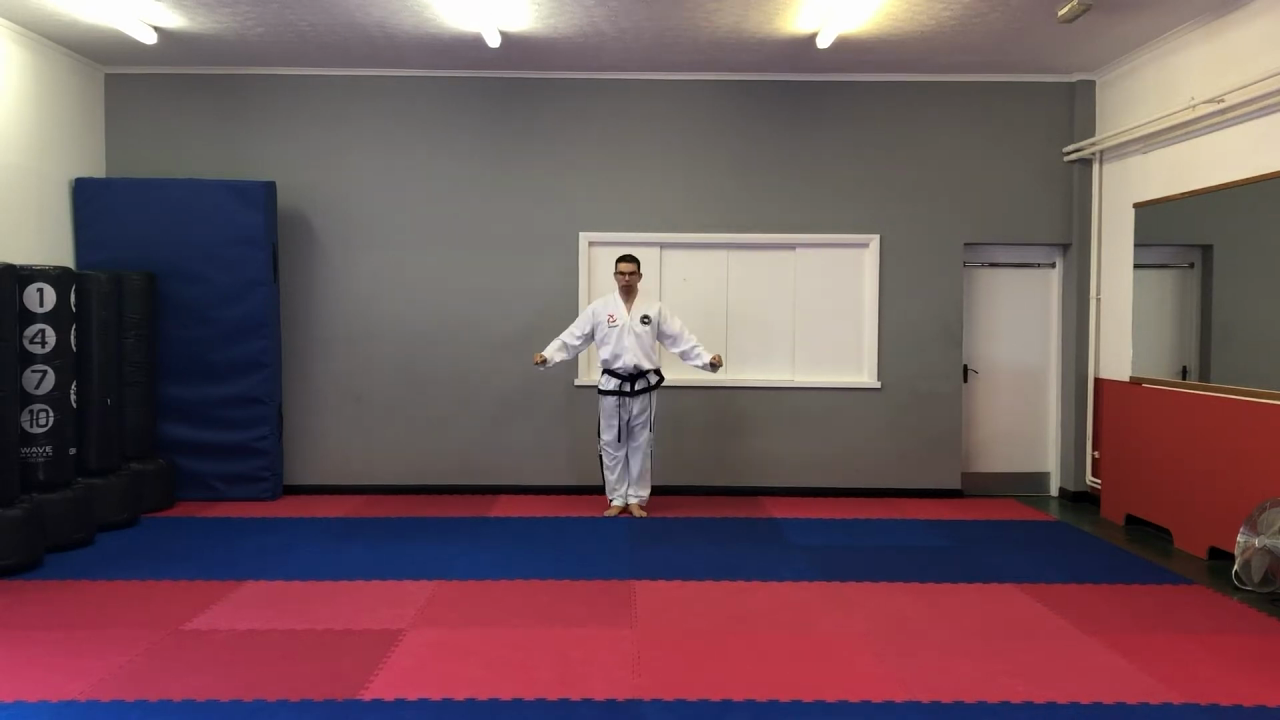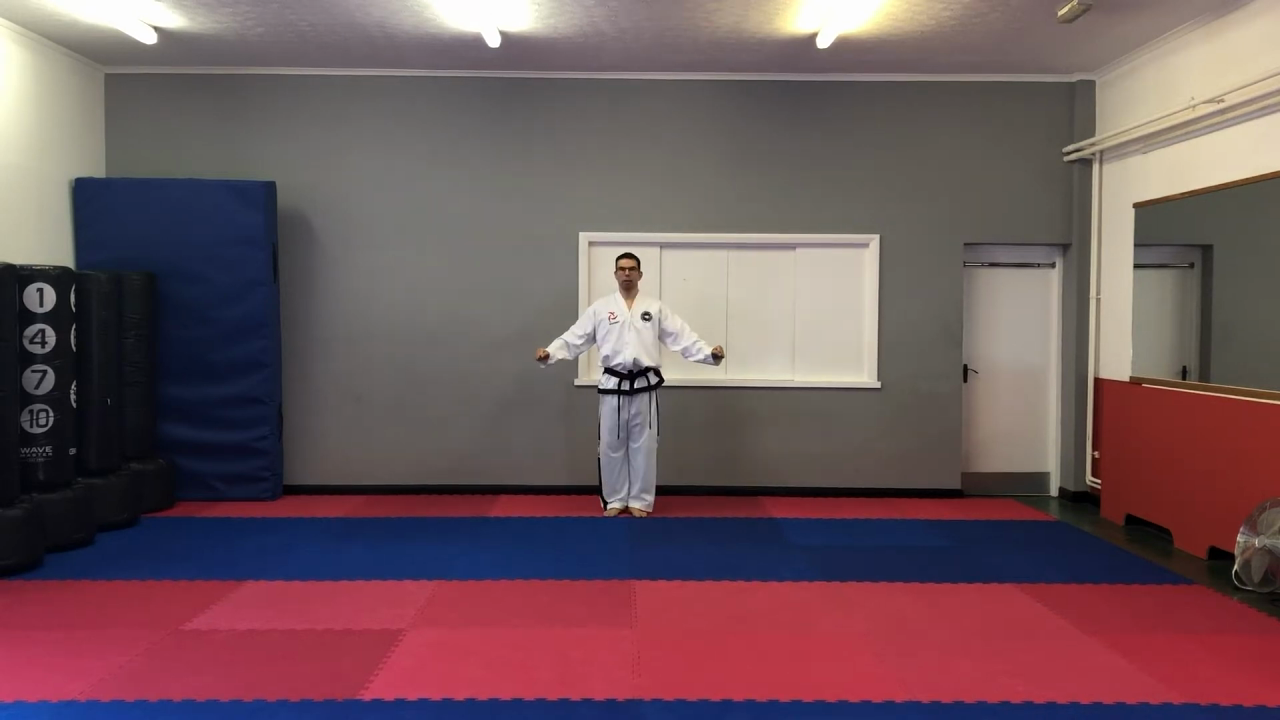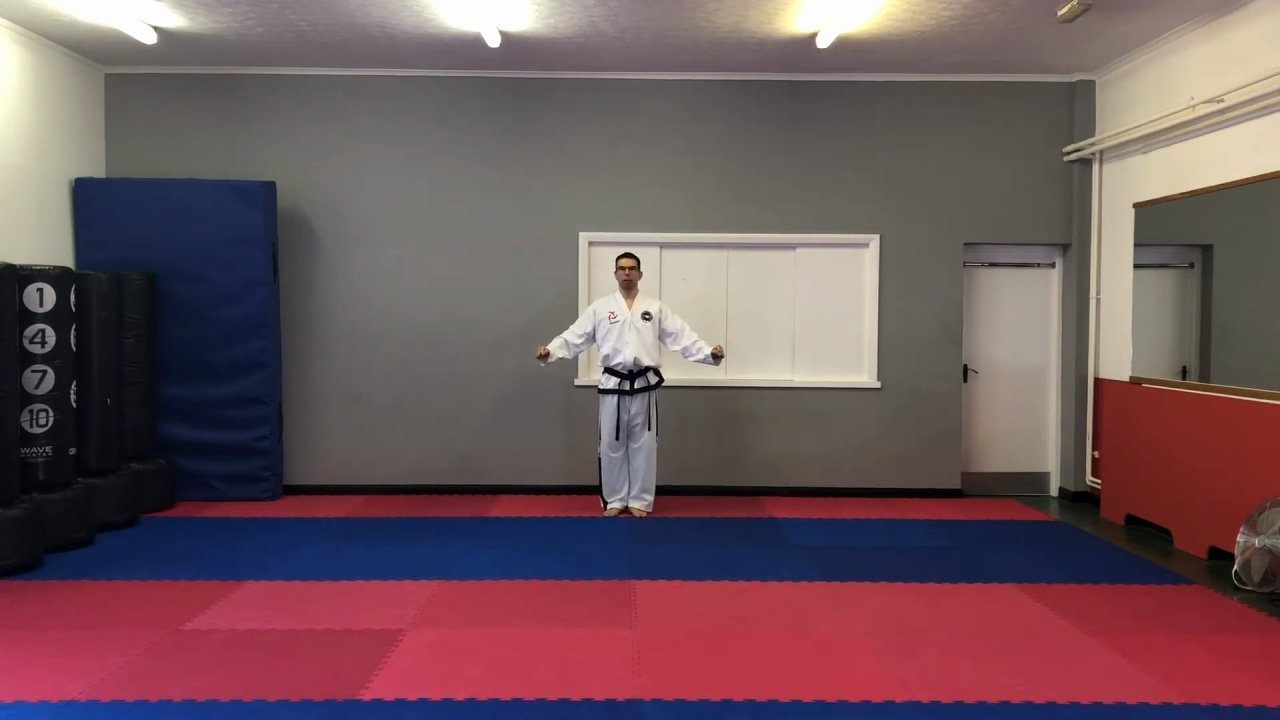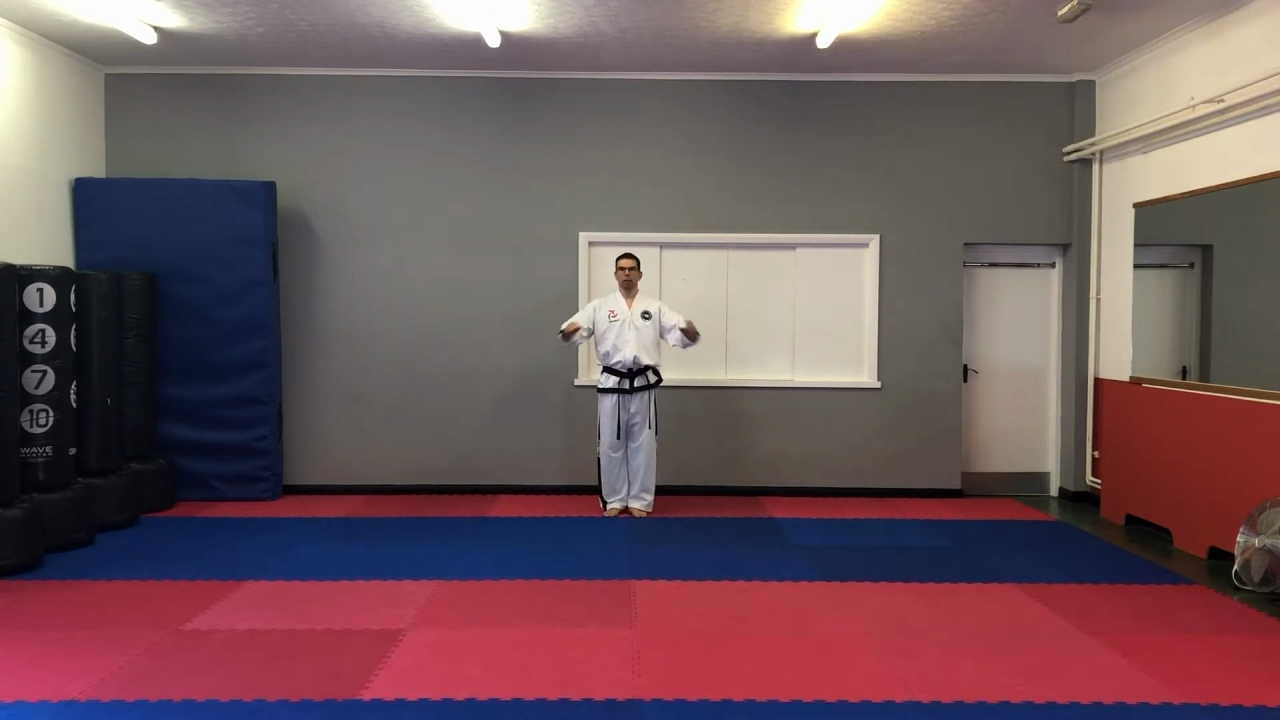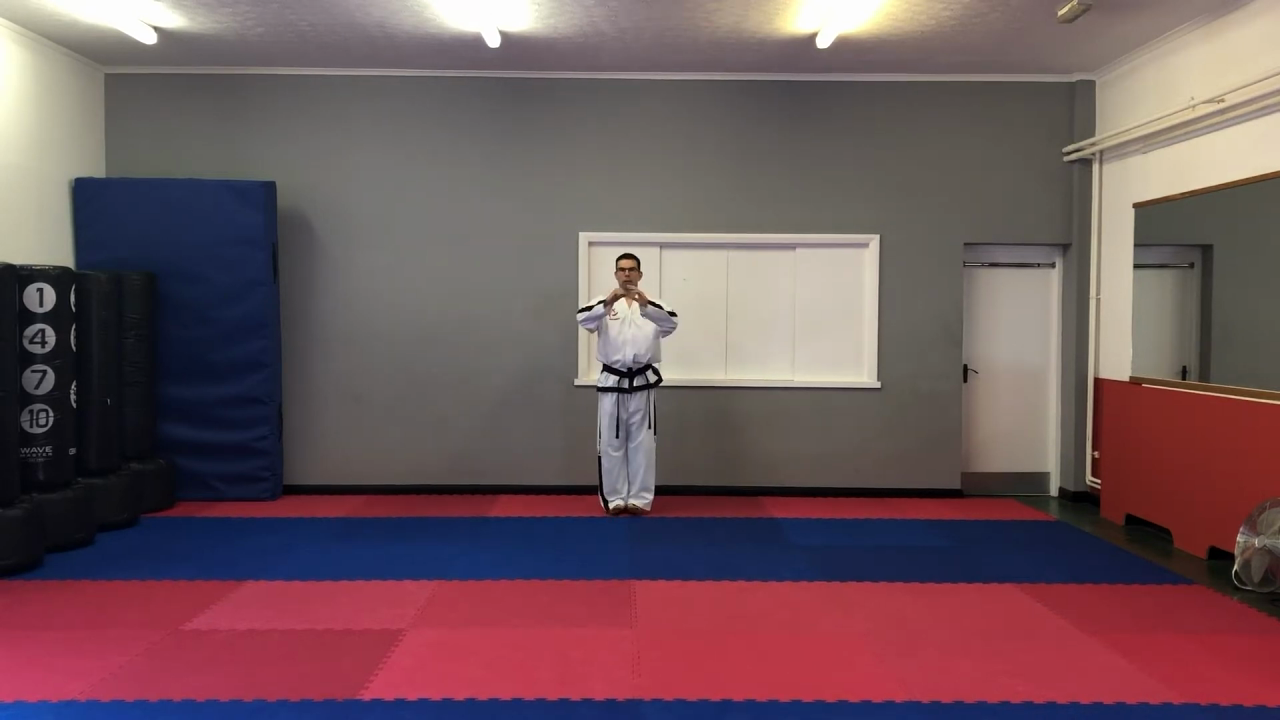
dt=0.3s
person 1, frame 1
left shoulder: (655, 309)
right shoulder: (599, 308)
left elbow: (681, 339)
right elbow: (572, 337)
left wrist: (707, 360)
right wrist: (547, 355)
left hip: (644, 386)
right hip: (612, 386)
left knee: (640, 445)
right knee: (612, 445)
left ankle: (636, 499)
right ankle: (617, 499)
person 1, frame 2
left shoulder: (655, 307)
right shoulder: (600, 307)
left elbow: (682, 337)
right elbow: (575, 338)
left wrist: (710, 353)
right wrist: (549, 353)
left hip: (644, 386)
right hip: (612, 385)
left knee: (644, 445)
right knee: (611, 445)
left ankle: (639, 501)
right ankle: (615, 500)
person 1, frame 3
left shoulder: (655, 307)
right shoulder: (600, 307)
left elbow: (681, 336)
right elbow: (575, 336)
left wrist: (709, 353)
right wrist: (550, 351)
left hip: (644, 384)
right hip: (613, 384)
left knee: (643, 445)
right knee: (612, 445)
left ankle: (639, 500)
right ankle: (614, 500)
person 1, frame 4
left shoulder: (654, 306)
right shoulder: (600, 306)
left elbow: (675, 334)
right elbow: (576, 329)
left wrist: (689, 333)
right wrist: (570, 332)
left hip: (643, 384)
right hip: (611, 383)
left knee: (642, 444)
right knee: (611, 444)
left ankle: (640, 500)
right ankle: (613, 500)
person 1, frame 5
left shoulder: (650, 303)
right shoulder: (605, 302)
left elbow: (669, 324)
right elbow: (584, 319)
left wrist: (646, 304)
right wrist: (606, 303)
left hip: (643, 382)
right hip: (611, 382)
left knee: (642, 443)
right knee: (611, 443)
left ankle: (640, 499)
right ankle: (615, 498)
